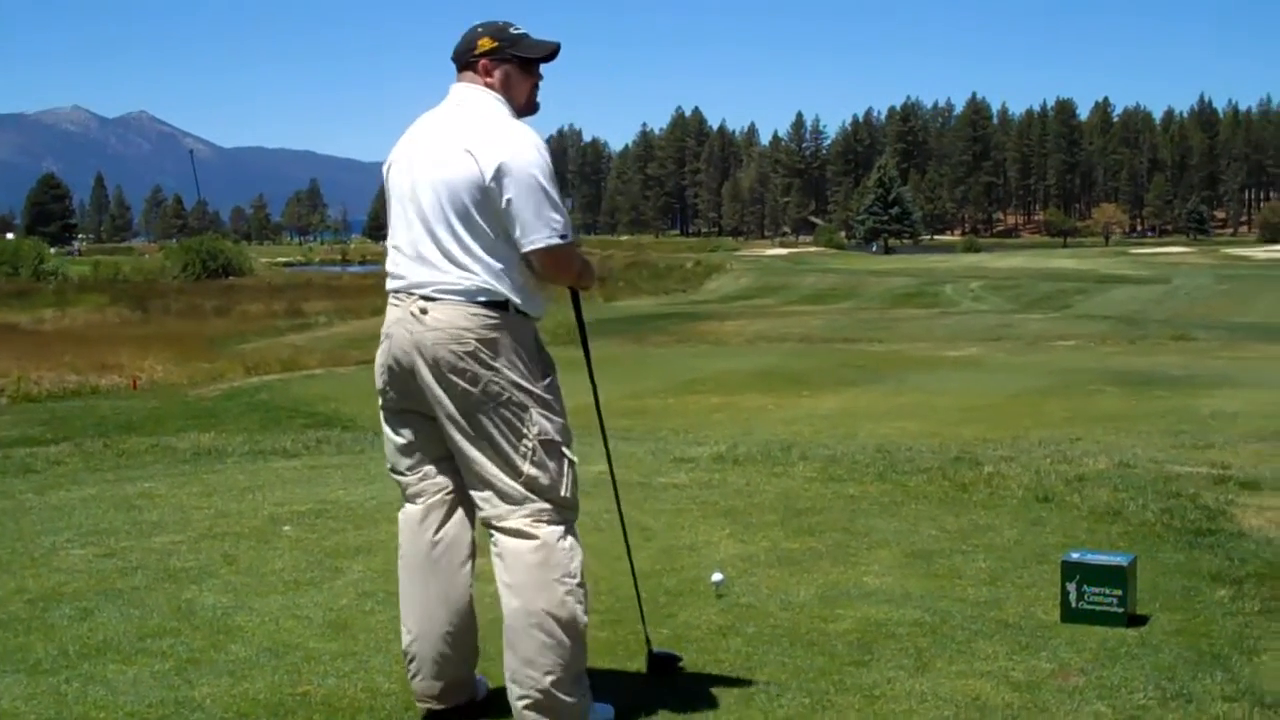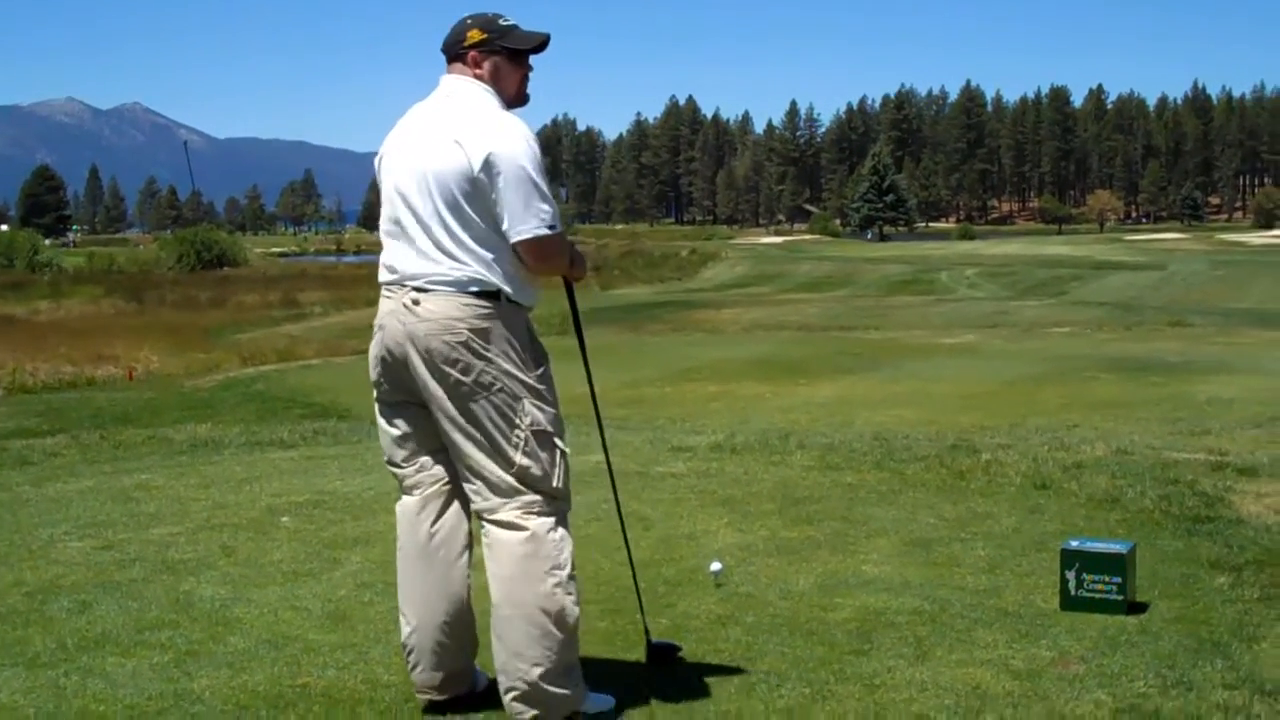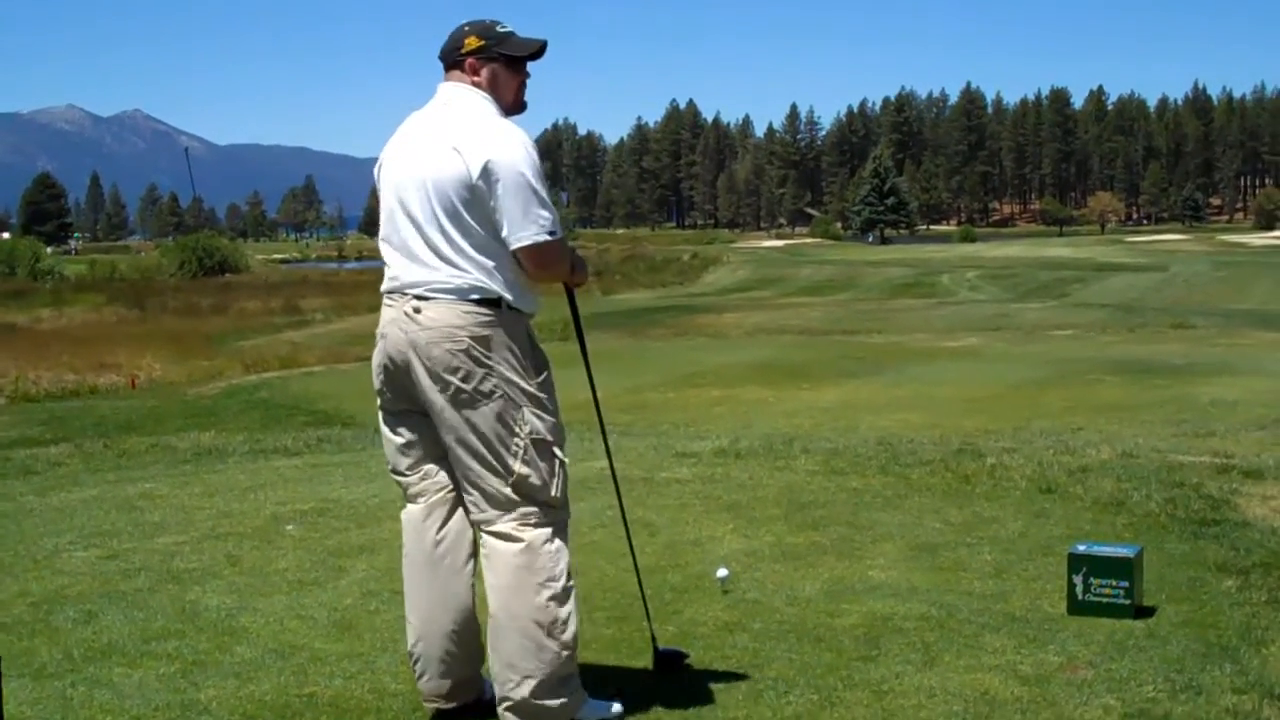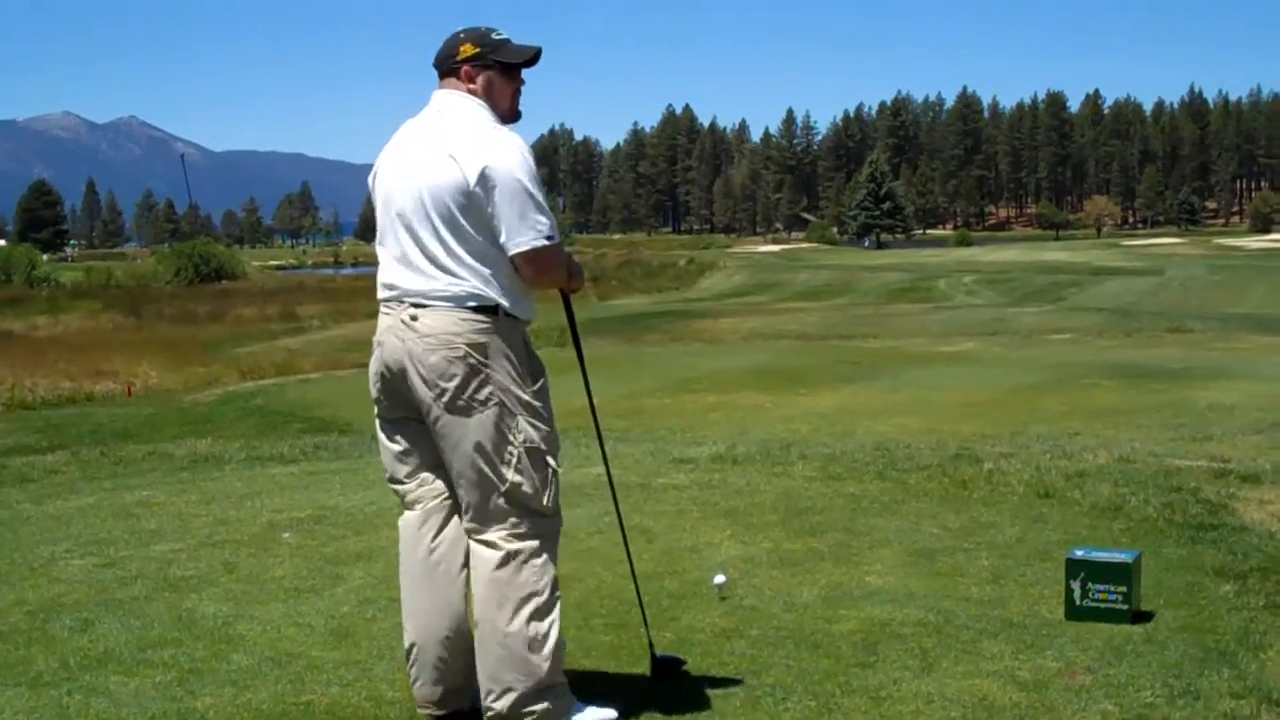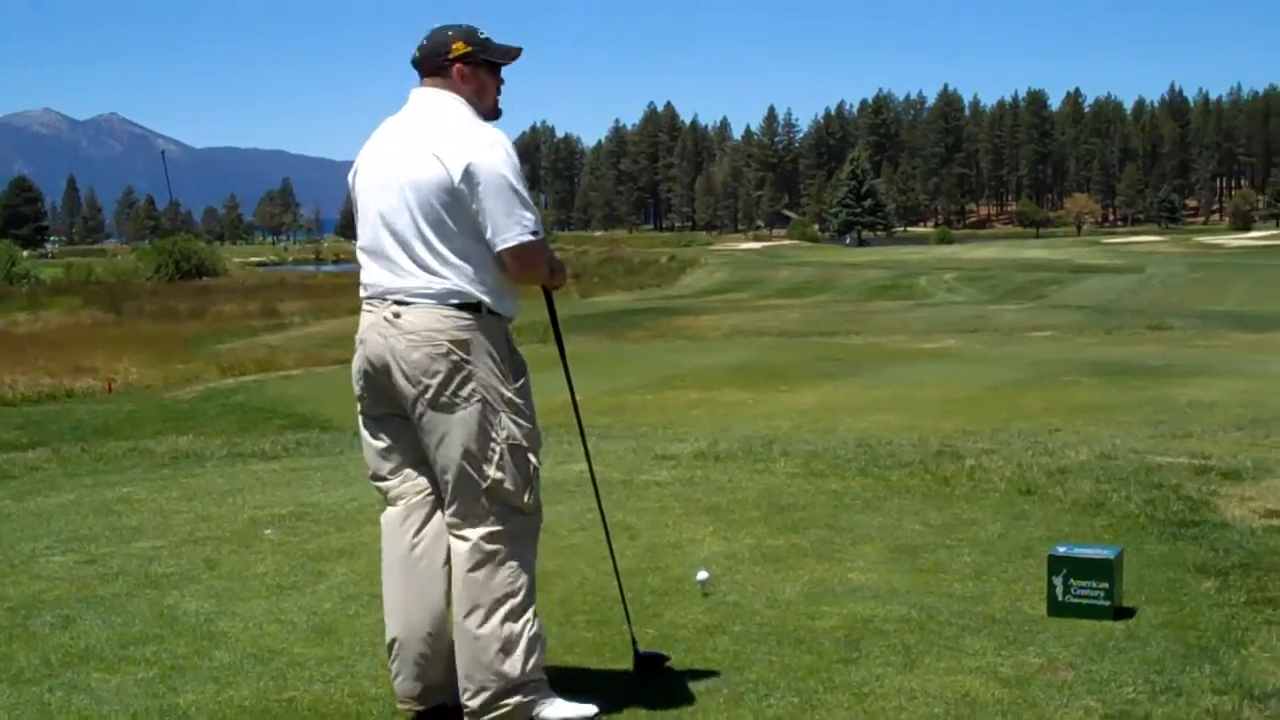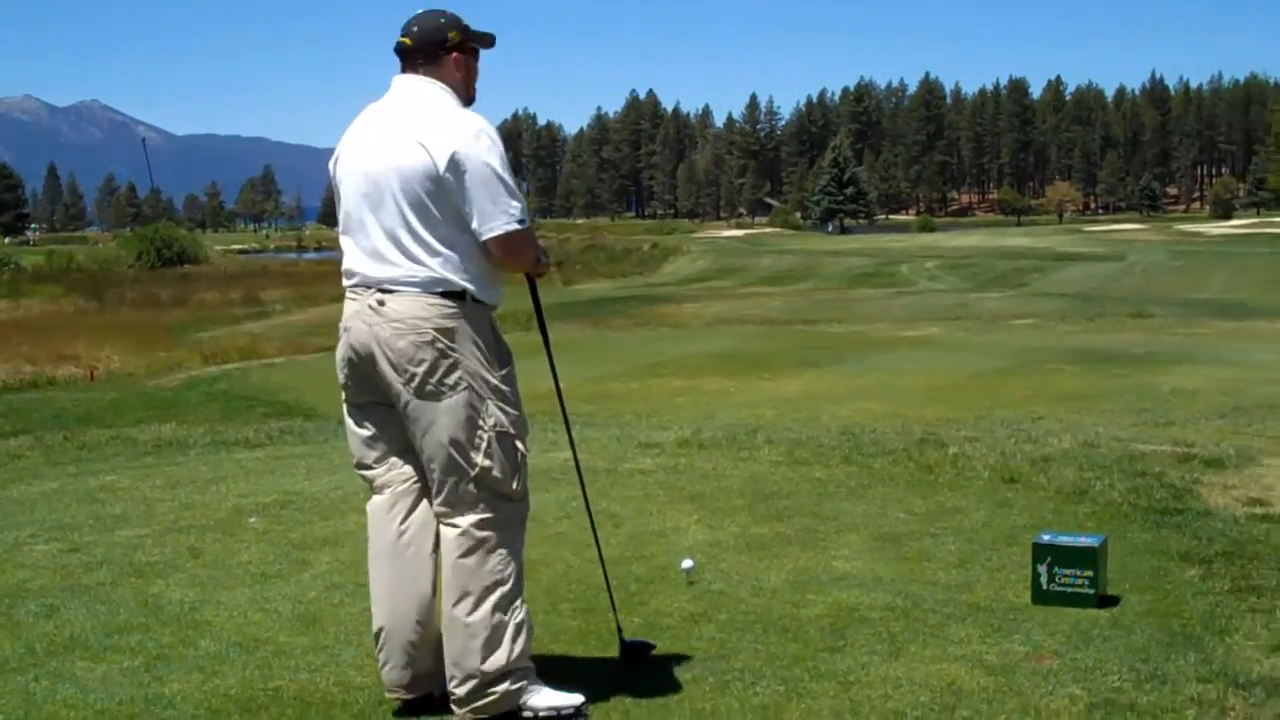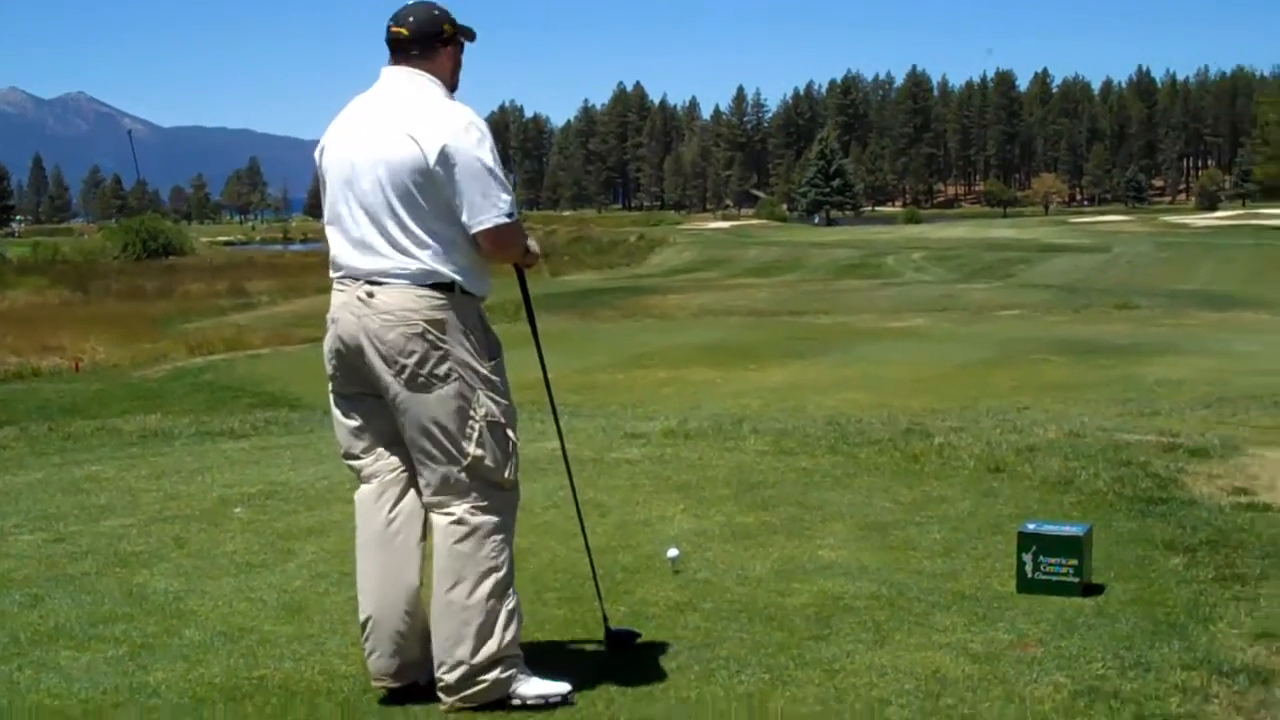
dt=0.1s
person 1, frame 1
left shoulder: (410, 139)
right shoulder: (510, 141)
right elbow: (548, 258)
right wrist: (584, 273)
left hip: (404, 327)
right hip: (480, 336)
left knee: (429, 505)
right knee: (529, 510)
person 1, frame 2
left shoulder: (403, 130)
right shoulder: (500, 131)
right elbow: (537, 248)
right wrist: (573, 262)
left hip: (397, 317)
right hip: (471, 326)
left knee: (426, 495)
right knee: (521, 502)
person 1, frame 3
left shoulder: (402, 138)
right shoulder: (499, 137)
right elbow: (537, 255)
right wrist: (575, 269)
left hip: (400, 326)
right hip: (474, 333)
left knee: (430, 502)
right knee: (519, 511)
person 1, frame 4
left shoulder: (396, 146)
right shoulder: (496, 146)
right elbow: (536, 261)
right wrist: (571, 275)
left hip: (396, 335)
right hip: (470, 342)
left knee: (428, 511)
right knee: (511, 521)
person 1, frame 5
left shoulder: (376, 144)
right shoulder: (479, 143)
right elbow: (521, 257)
right wrist: (554, 271)
left hip: (379, 331)
right hip: (453, 339)
left knee: (410, 508)
right knee: (491, 519)
person 1, frame 6
left shoulder: (356, 132)
right shoulder: (464, 130)
right elbow: (508, 244)
right wrist: (538, 257)
left hip: (362, 320)
right hip: (439, 326)
left knee: (395, 496)
right knee: (479, 504)
person 1, frame 7
left shoulder: (342, 124)
right shoulder: (453, 122)
right elbow: (496, 237)
right wrist: (527, 250)
left hip: (350, 311)
right hip: (427, 318)
left knee: (383, 486)
right knee: (470, 494)
left ankle: (399, 660)
right ankle: (479, 672)
